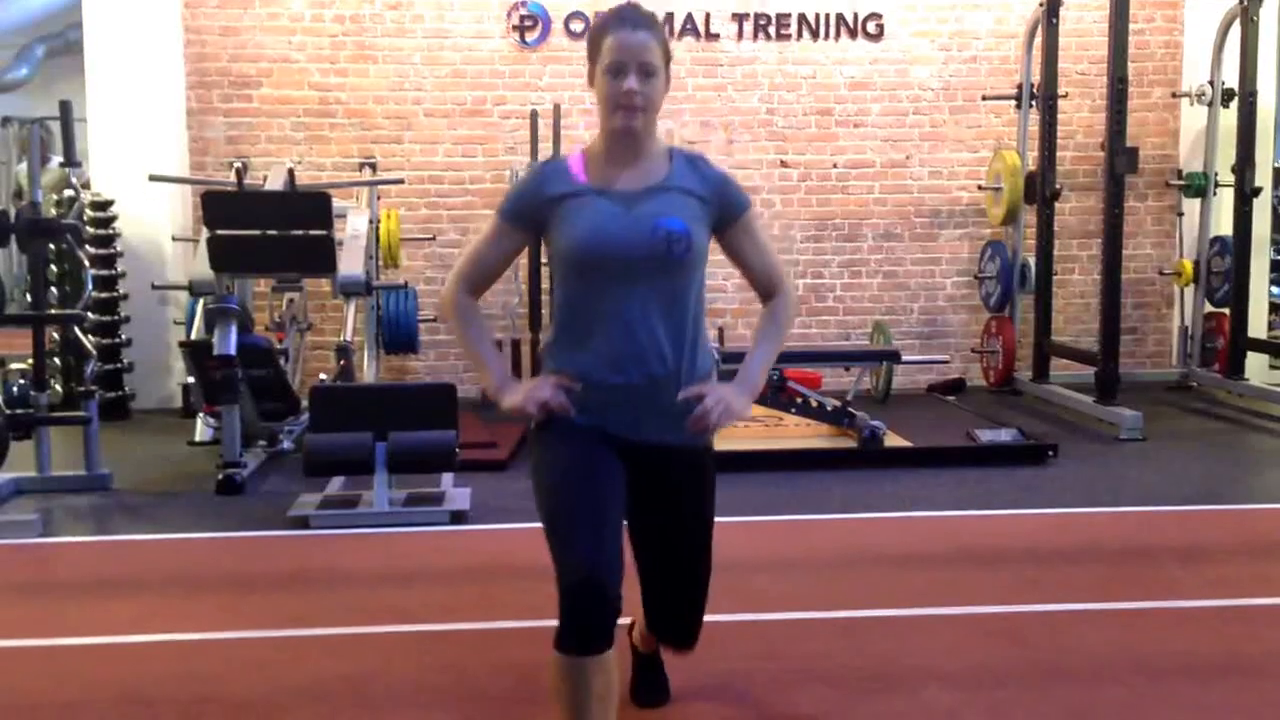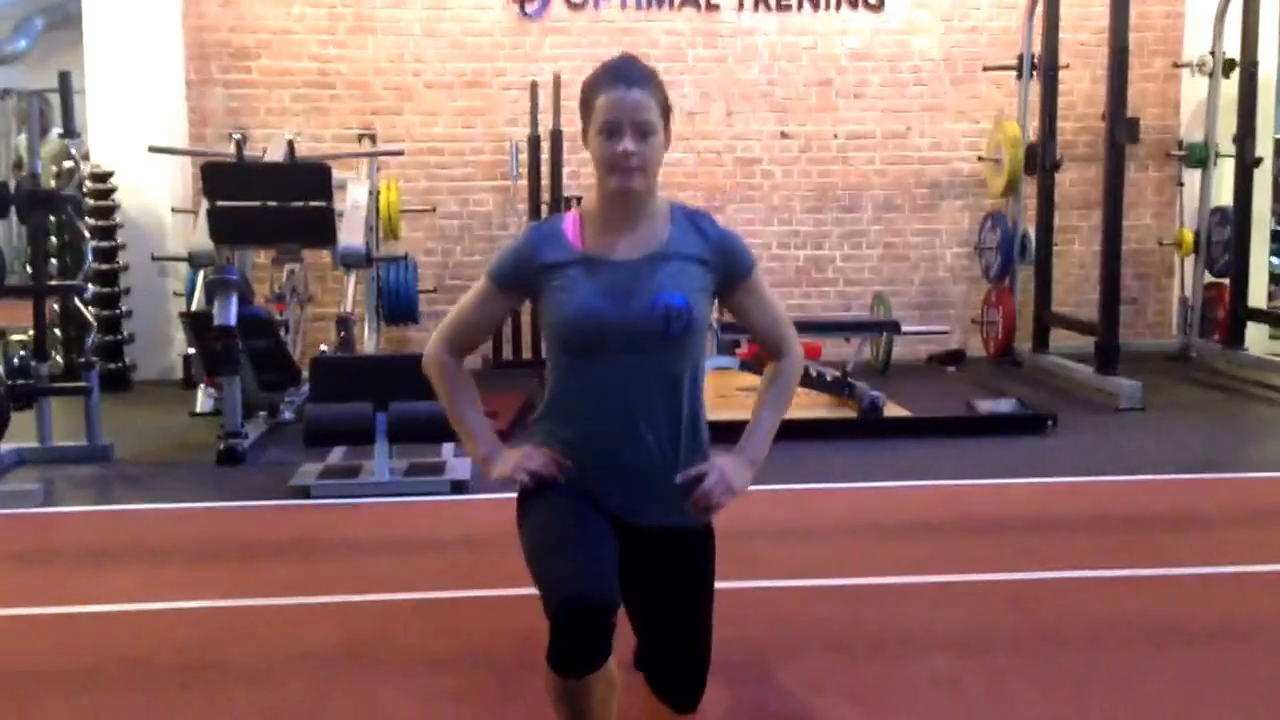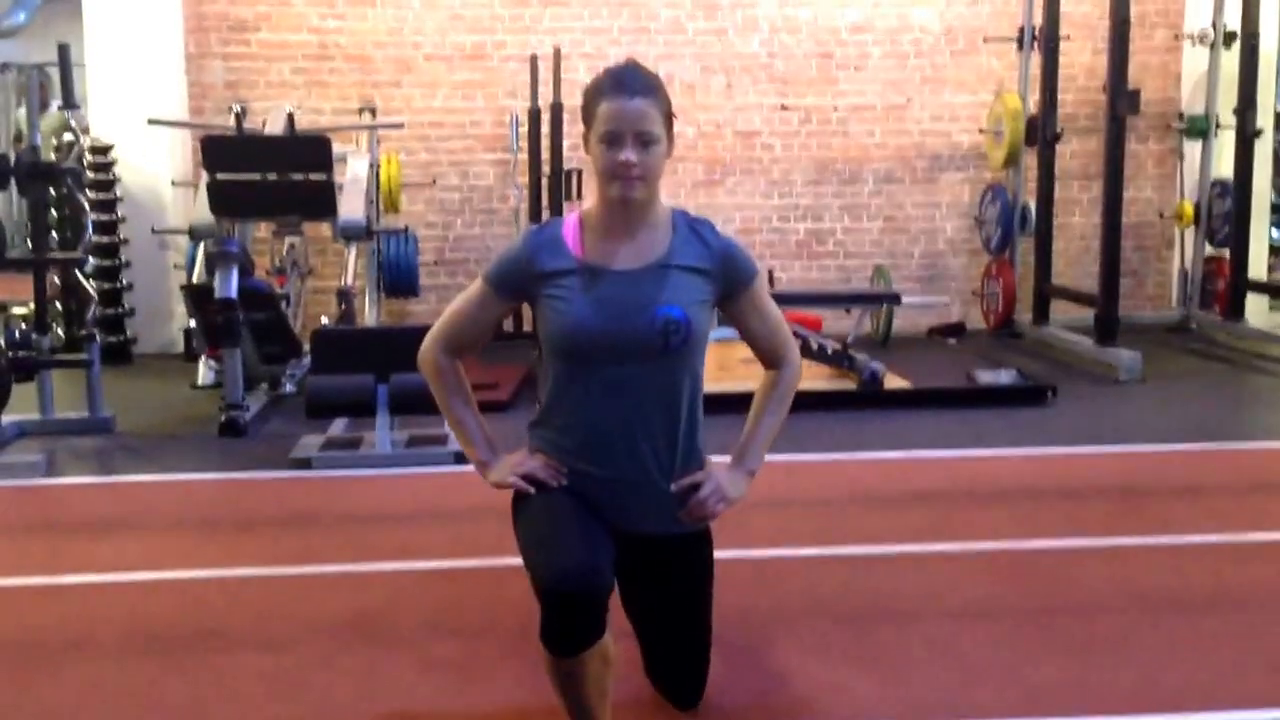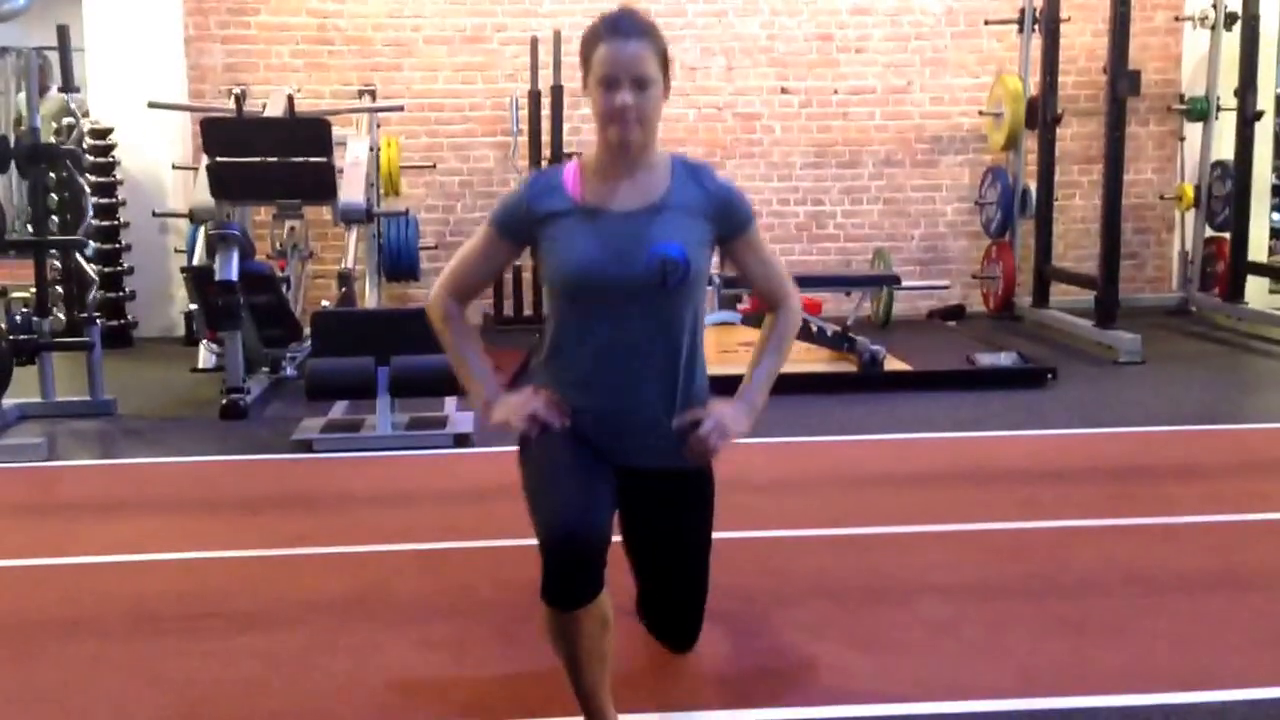
dt=0.3s
person 1, frame 1
left shoulder: (704, 184)
right shoulder: (550, 185)
left elbow: (779, 294)
right elbow: (461, 292)
left wrist: (742, 388)
right wrist: (504, 385)
left hip: (675, 431)
right hip: (578, 425)
left knee: (678, 621)
right knee: (589, 592)
left ankle: (644, 645)
person 1, frame 2
left shoulder: (709, 245)
right shoulder: (543, 249)
left elbow: (785, 353)
right elbow: (444, 352)
left wrist: (746, 458)
right wrist: (491, 452)
left hip: (671, 497)
right hip: (568, 485)
right knee: (581, 609)
left ankle: (650, 622)
person 1, frame 3
left shoulder: (711, 252)
right shoulder: (540, 253)
left elbow: (784, 360)
right elbow: (438, 353)
left wrist: (742, 468)
right wrist: (487, 458)
left hip: (669, 501)
right hip: (564, 486)
right knee: (571, 589)
left ankle: (651, 601)
person 1, frame 4
left shoulder: (708, 196)
right shoulder: (542, 199)
left elbow: (784, 306)
right elbow: (447, 302)
left wrist: (745, 405)
right wrist: (494, 398)
left hip: (670, 444)
right hip: (569, 431)
left knee: (676, 628)
right knee: (571, 547)
left ankle: (656, 571)
